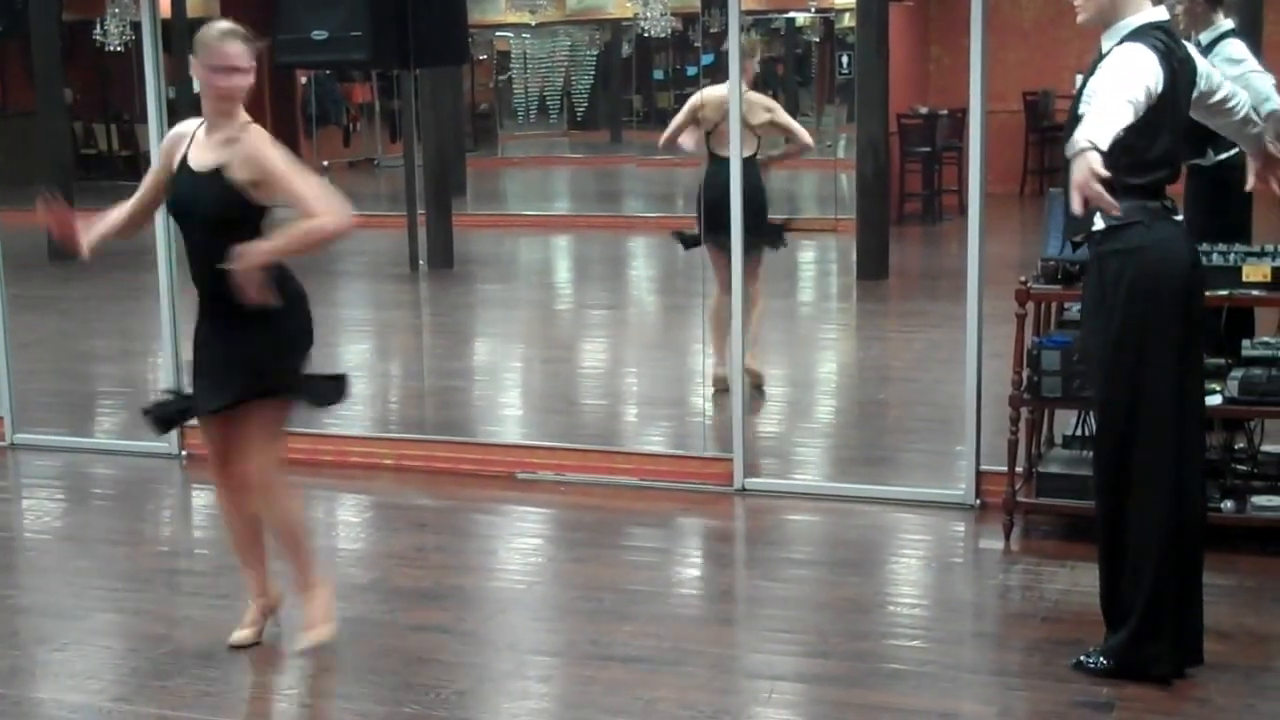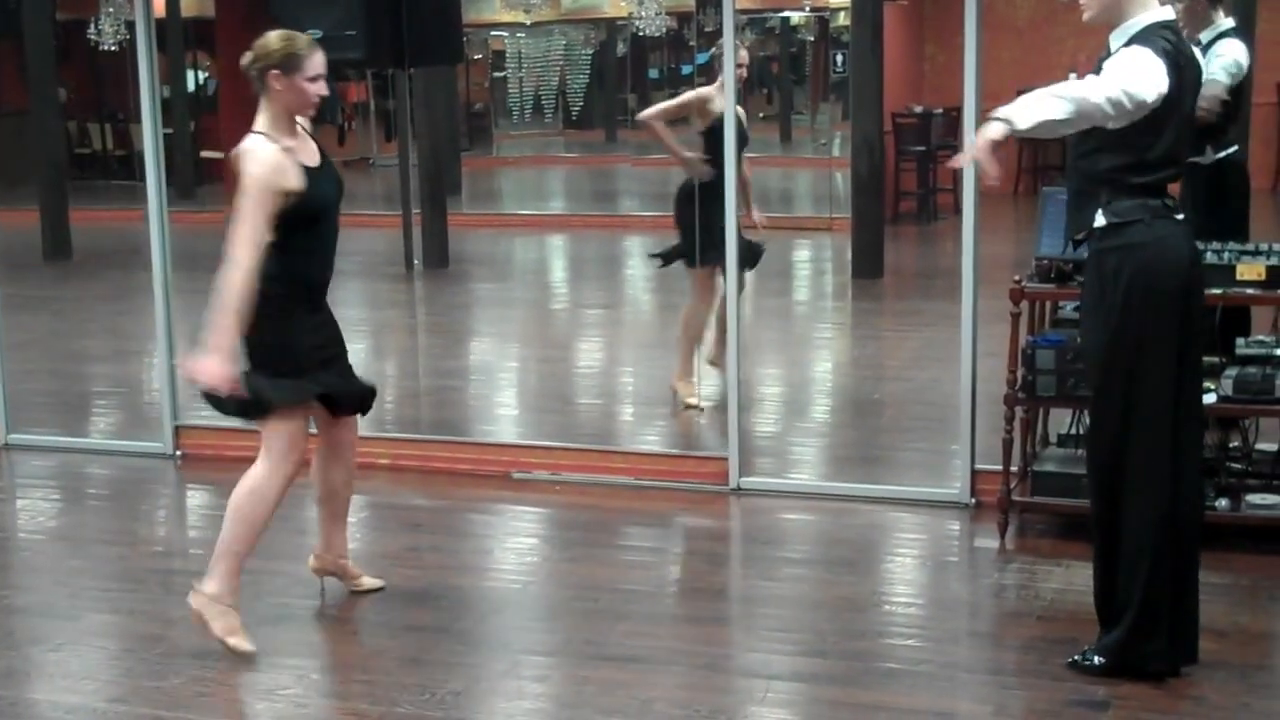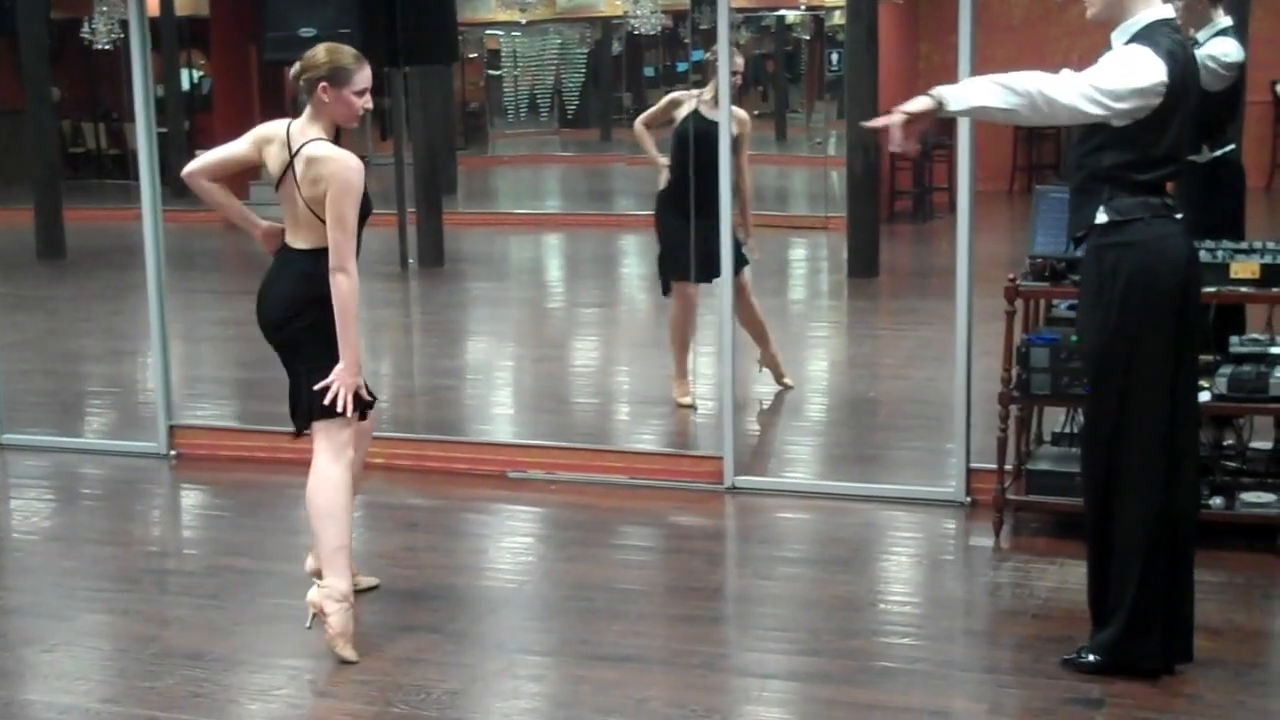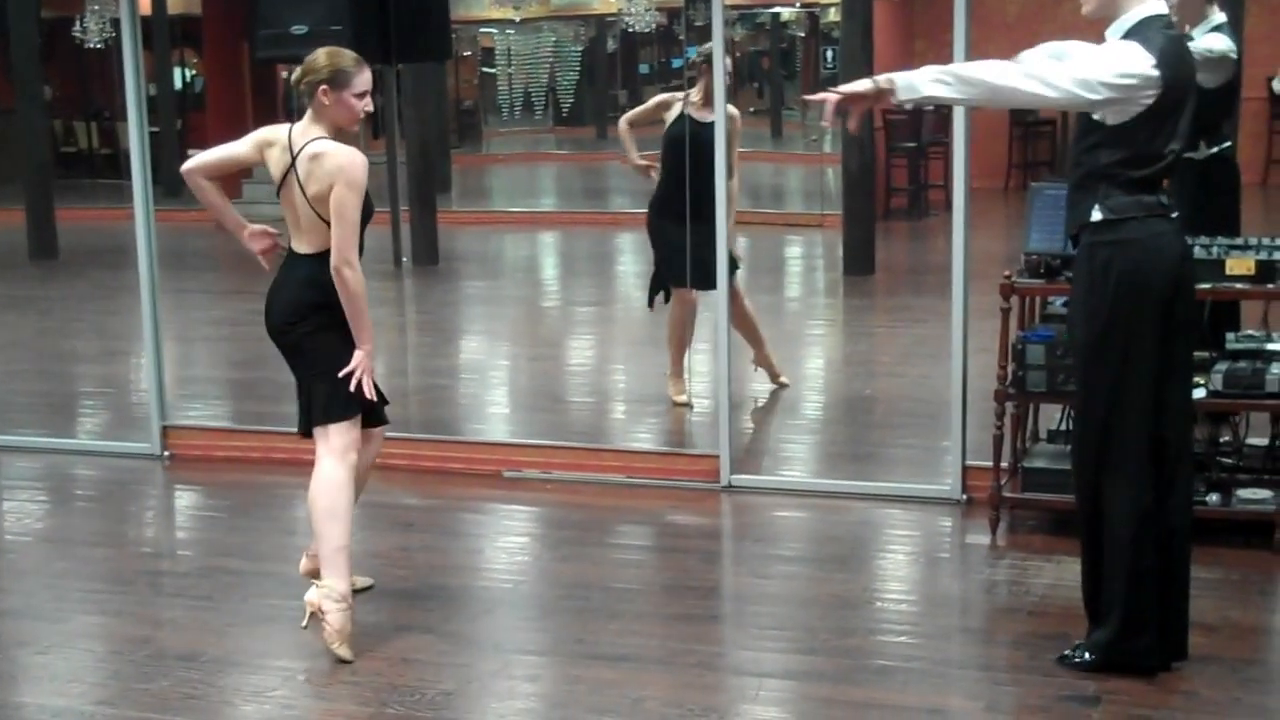
dt=0.3s
person 1, frame 1
left shoulder: (1132, 55)
left elbow: (1113, 102)
left wrist: (1086, 147)
left hip: (1133, 254)
right hip: (1160, 248)
left knee: (1132, 438)
right knee: (1168, 436)
left ankle: (1141, 640)
right ankle: (1170, 631)
person 1, frame 2
left shoulder: (1144, 58)
left elbow: (1083, 97)
left wrist: (1004, 122)
left hip: (1133, 253)
right hip: (1157, 246)
left knee: (1133, 437)
right knee: (1162, 437)
left ankle: (1141, 639)
right ankle: (1167, 629)
person 1, frame 3
left shoulder: (1144, 60)
left elbow: (1054, 92)
right elbow: (1092, 87)
left wrist: (940, 99)
left hip: (1130, 254)
right hip: (1155, 247)
left knee: (1126, 437)
right knee: (1159, 435)
left ankle: (1132, 636)
right ankle: (1162, 626)
person 1, frame 4
left shoulder: (1136, 57)
left elbow: (1022, 81)
right elbow: (1061, 59)
left wrist: (893, 84)
left hip: (1122, 252)
right hip: (1148, 244)
left knee: (1115, 435)
right knee: (1152, 436)
left ankle: (1127, 633)
right ankle: (1156, 624)
person 2, frame 1
left shoulder: (258, 146)
right shoulder: (182, 139)
left elbow: (332, 217)
right elbow: (142, 206)
left wrist: (259, 256)
right wrist: (85, 236)
left hip: (272, 316)
right hip: (219, 319)
left knee: (258, 467)
right knee: (224, 462)
left ankle: (315, 591)
right ankle: (261, 593)
person 2, frame 2
left shoulder: (297, 131)
right shoulder: (264, 159)
right elbow: (243, 257)
right wrist: (219, 350)
left hip: (309, 307)
right hip: (279, 313)
left knee: (343, 436)
right knee: (285, 453)
left ankle: (331, 555)
right ankle: (216, 591)
person 2, frame 3
left shoulder: (273, 135)
right shoulder: (343, 166)
left elbow: (196, 172)
right elbow: (342, 268)
left wrist: (255, 225)
right wrist: (350, 359)
left hip: (284, 294)
right hip: (308, 306)
left knee: (355, 427)
right knee: (336, 444)
left ankle: (330, 556)
right ankle: (333, 590)
person 2, frame 4
left shoulder: (274, 139)
right shoulder: (347, 161)
left elbow: (194, 169)
right elbow: (344, 264)
left wrist: (244, 231)
right wrist: (366, 343)
left hip: (292, 300)
right hip: (318, 310)
left knee: (367, 429)
right knee: (339, 447)
left ankle: (323, 555)
right ankle: (331, 590)
person 3, frame 1
left shoulder: (704, 97)
right shoulder: (763, 103)
left elbow: (667, 140)
right elbow: (805, 143)
left wrist: (690, 143)
right wrist: (770, 160)
left hip: (713, 191)
right hip: (747, 191)
left knee: (723, 284)
right knee: (750, 281)
left ankle: (722, 363)
right ankle: (748, 358)
person 3, frame 2
left shoulder: (738, 111)
right shoulder: (704, 97)
right elbow: (647, 116)
left wrist: (751, 207)
right wrist: (684, 156)
left hip: (721, 200)
right hip: (699, 199)
right knee: (704, 288)
left ankle: (720, 353)
right ankle: (683, 376)
person 3, frame 3
left shoulder: (739, 119)
right shoulder: (680, 101)
left elbow: (742, 178)
right elbow: (640, 124)
left wrist: (747, 230)
right wrist: (658, 160)
left hip: (713, 212)
right hip: (674, 210)
left knee: (740, 289)
right knee: (685, 294)
left ankle: (770, 357)
right ankle: (680, 379)
person 3, frame 4
left shoulder: (730, 116)
right shoulder: (668, 104)
left elbow: (731, 176)
right elbow: (625, 122)
left wrist: (728, 228)
right wrist: (635, 160)
left hip: (706, 216)
right hip: (667, 215)
left knee: (731, 293)
right knee: (685, 297)
left ankle: (764, 356)
right ankle: (676, 377)
person 4, frame 1
left shoulder: (1228, 49)
right shoulder: (1202, 48)
left hip: (1221, 173)
right hip: (1204, 170)
left ankle: (1232, 351)
right ankle: (1211, 345)
person 4, frame 2
left shoulder: (1227, 46)
right shoulder: (1201, 46)
left elbow: (1221, 70)
left wrist: (1210, 90)
left hip: (1218, 172)
right hip: (1200, 168)
left ankle: (1226, 352)
right ankle: (1205, 344)
person 4, frame 3
left shoulder: (1224, 47)
right shoulder: (1201, 43)
left hip: (1213, 172)
right hip: (1196, 168)
left ankle: (1222, 349)
right ankle: (1201, 342)
person 4, frame 4
left shoulder: (1217, 44)
right shoulder: (1199, 40)
left hip: (1207, 169)
right hip: (1190, 164)
left ankle: (1216, 346)
right ankle: (1195, 340)
